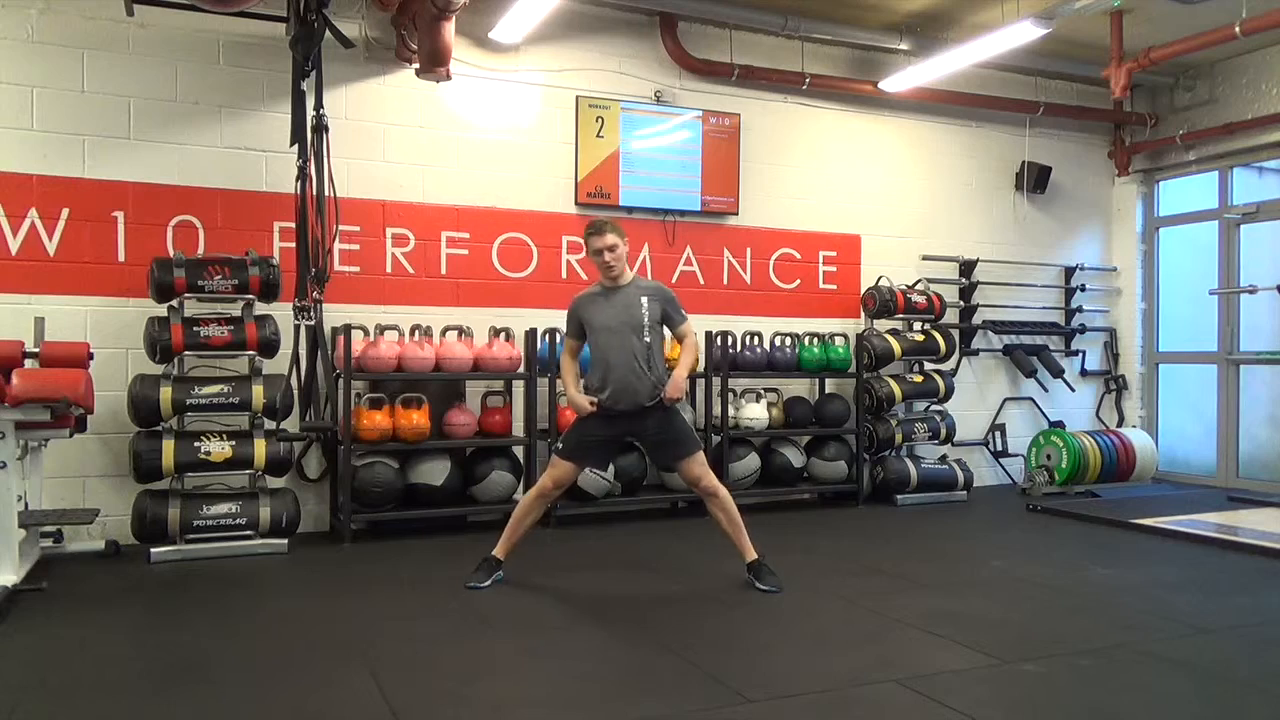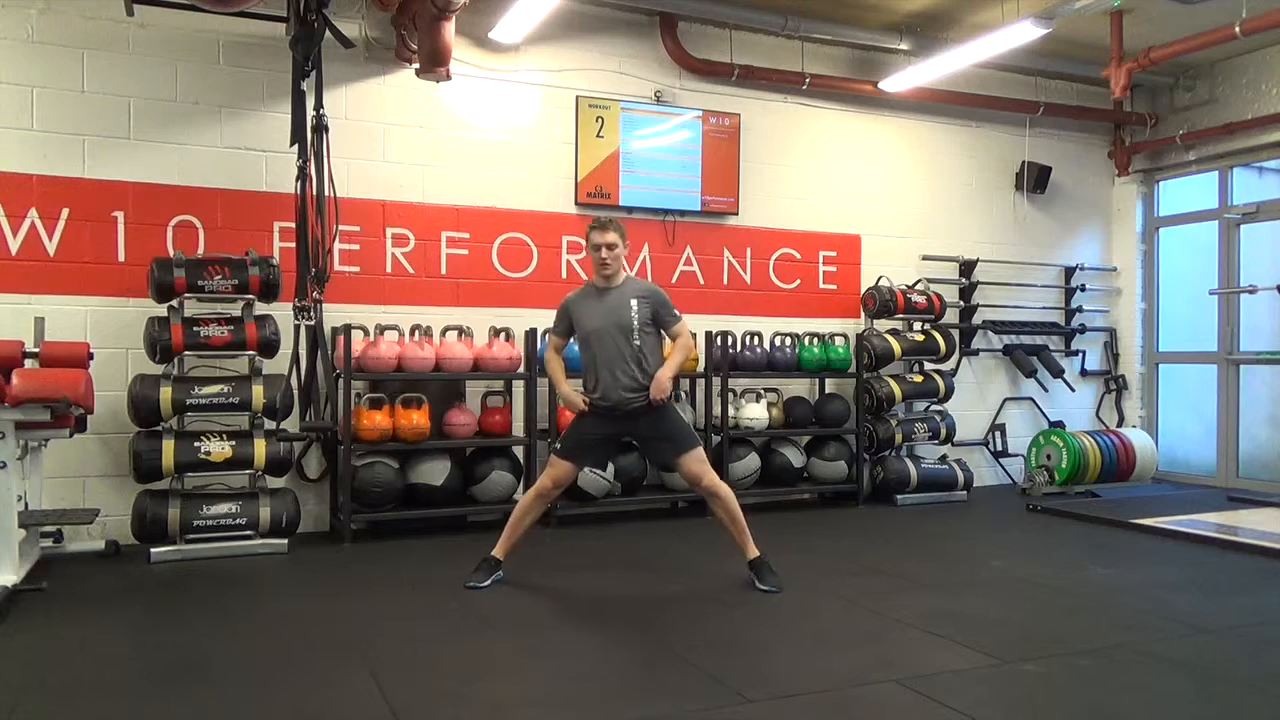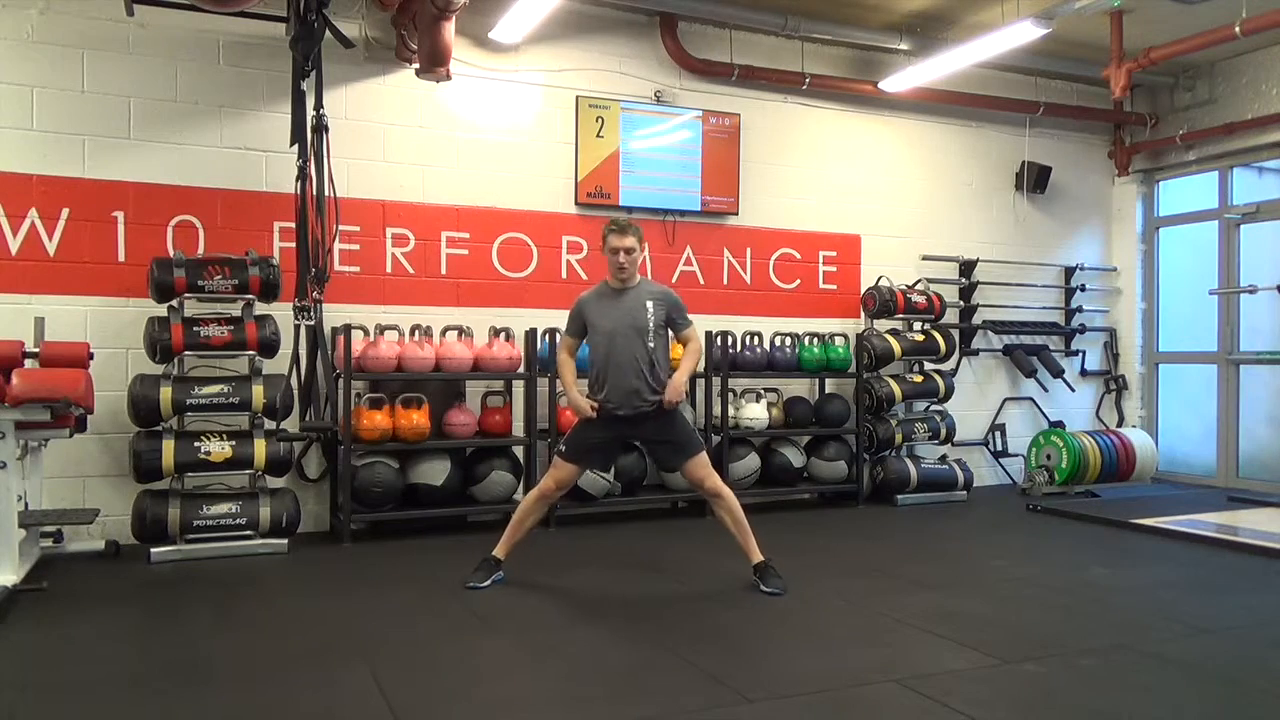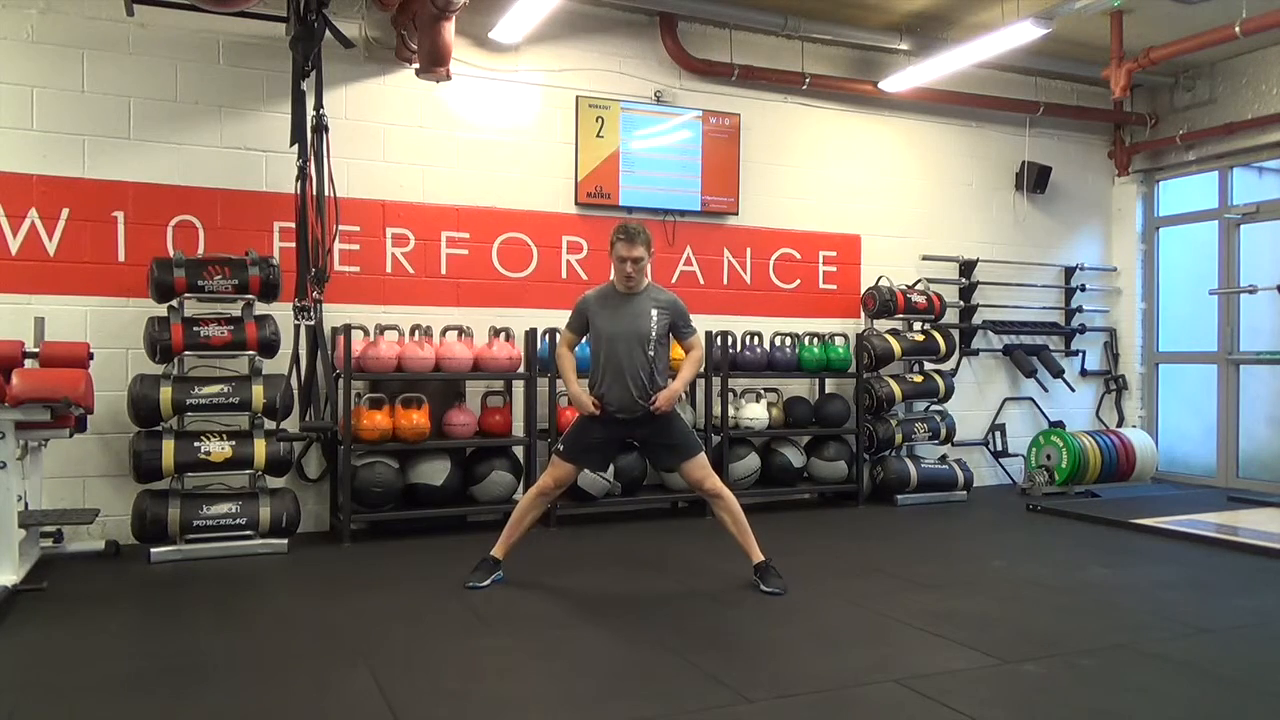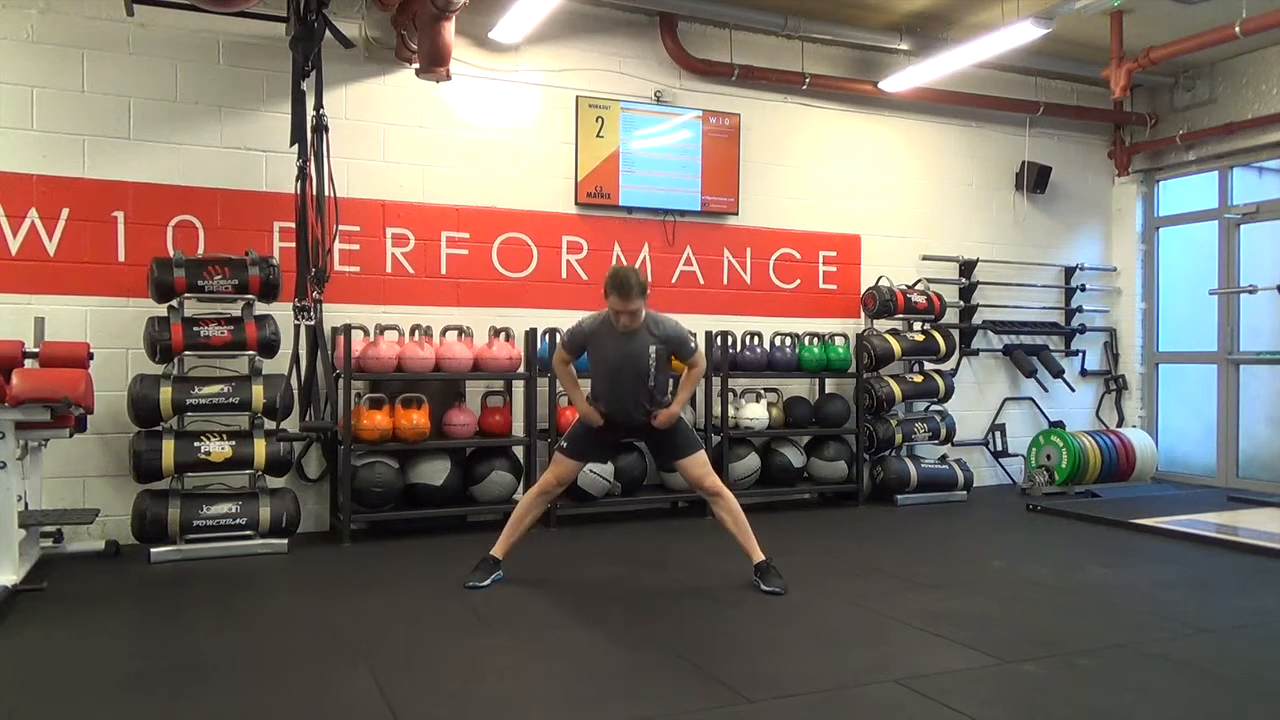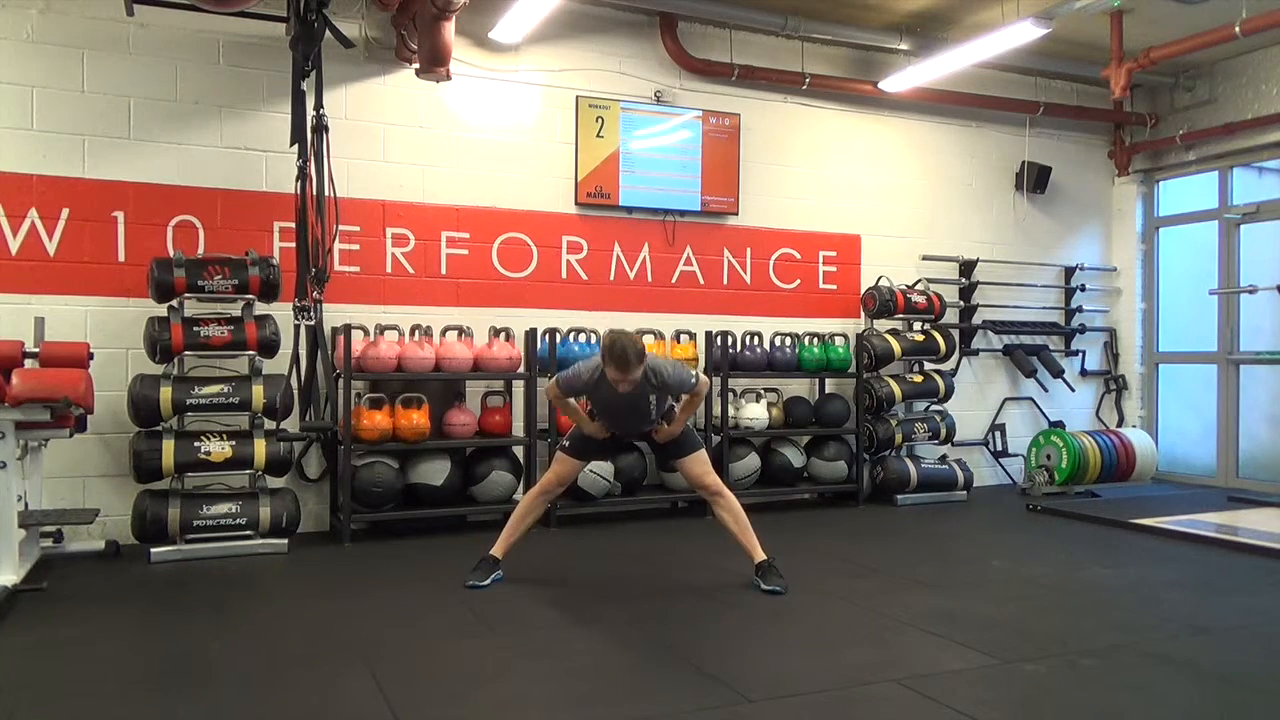
dt=0.4s
person 1, frame 1
left shoulder: (656, 293)
right shoulder: (582, 304)
left elbow: (689, 338)
right elbow: (569, 354)
left wrist: (681, 373)
right wrist: (574, 393)
left hip: (655, 408)
right hip: (602, 413)
left knee: (707, 484)
right knee: (549, 485)
left ankle: (753, 562)
right ankle: (495, 560)
person 1, frame 2
left shoulder: (649, 294)
right shoulder: (574, 303)
left elbow: (684, 338)
right elbow: (552, 350)
left wrist: (665, 373)
right wrist: (564, 391)
left hip: (650, 407)
right hip: (598, 411)
left knee: (707, 482)
right knee: (547, 486)
left ankle: (755, 559)
right ankle: (494, 561)
person 1, frame 3
left shoulder: (662, 296)
right shoulder: (586, 303)
left elbow: (693, 342)
right elbow: (566, 352)
left wrist: (680, 377)
right wrist: (574, 395)
left hip: (657, 411)
right hip: (603, 414)
left knee: (711, 485)
right knee: (551, 487)
left ankle: (761, 564)
right ankle: (495, 560)
person 1, frame 4
left shoulder: (668, 303)
right shoulder: (591, 302)
left elbow: (696, 350)
right elbow: (564, 346)
left wrist: (676, 387)
right wrist: (575, 389)
left hip: (655, 415)
right hip: (602, 415)
left knee: (710, 486)
right knee: (548, 486)
left ankle: (761, 564)
right ankle: (494, 560)
person 1, frame 5
left shoulder: (667, 330)
right shoulder: (588, 329)
left elbow: (697, 365)
right elbow: (560, 361)
left wrist: (675, 408)
right wrist: (582, 405)
left hip: (657, 418)
right hip: (603, 418)
left knee: (711, 486)
right knee: (549, 484)
left ankle: (761, 564)
right ankle: (495, 559)
person 1, frame 6
left shoulder: (665, 372)
right shoulder: (586, 374)
left elbow: (702, 386)
right elbow: (553, 392)
left wrist: (676, 426)
right wrist: (585, 425)
left hip: (658, 426)
right hip: (604, 426)
left knee: (711, 486)
right knee: (549, 484)
left ankle: (762, 563)
right ankle: (493, 559)
